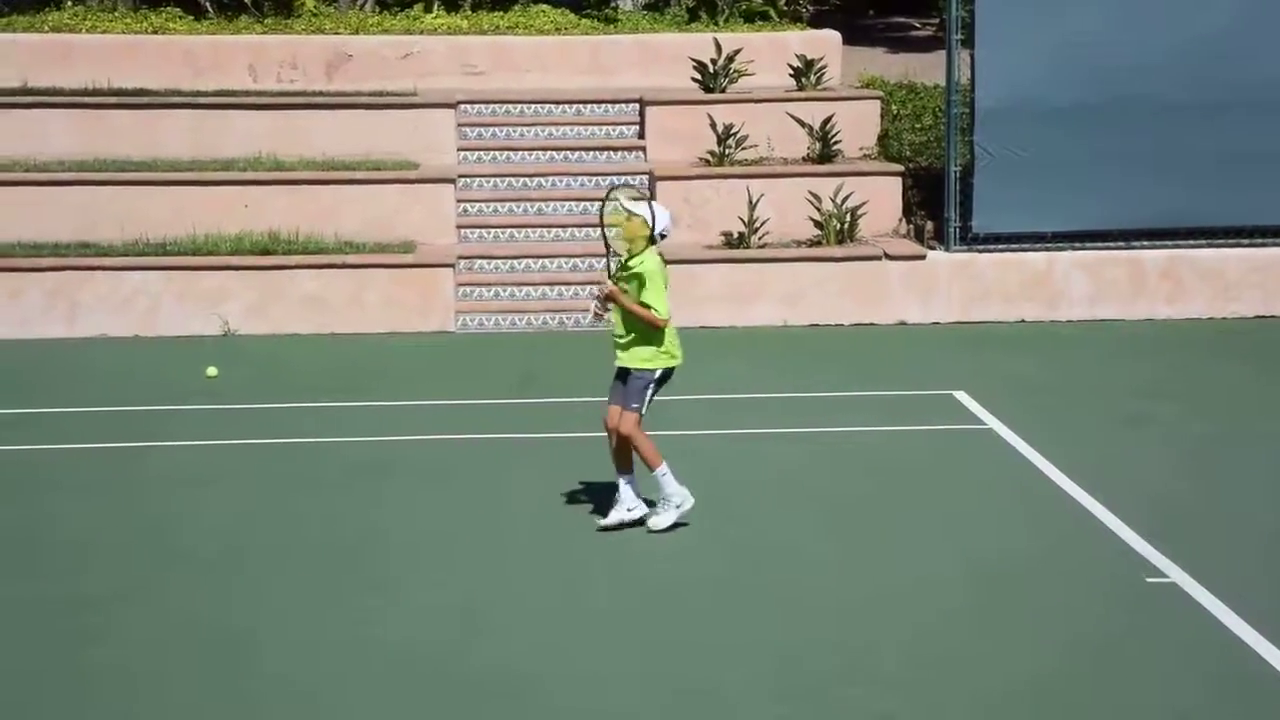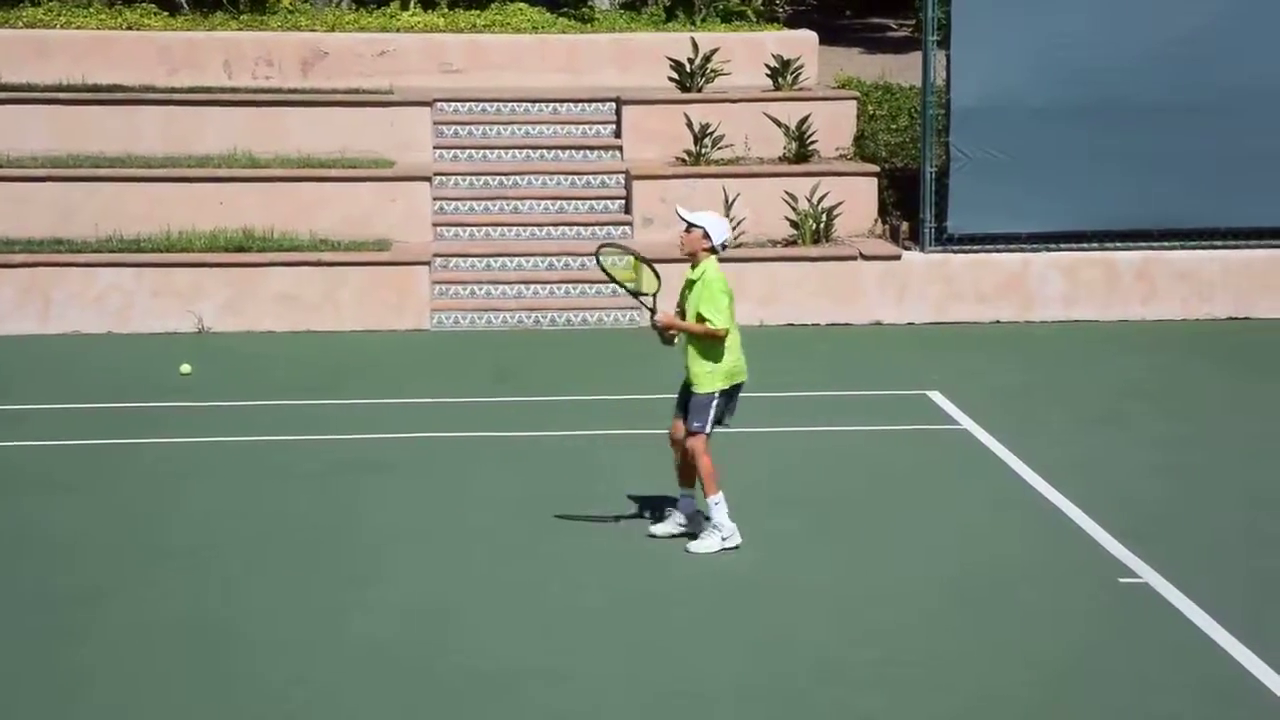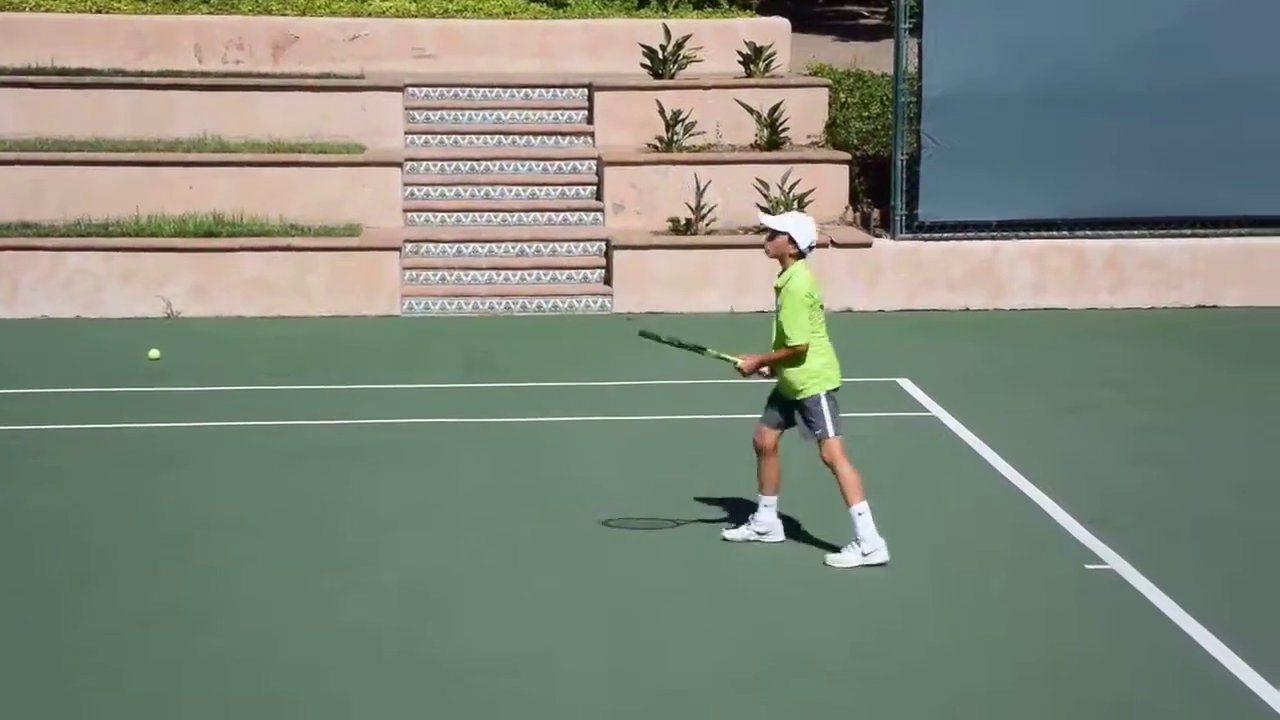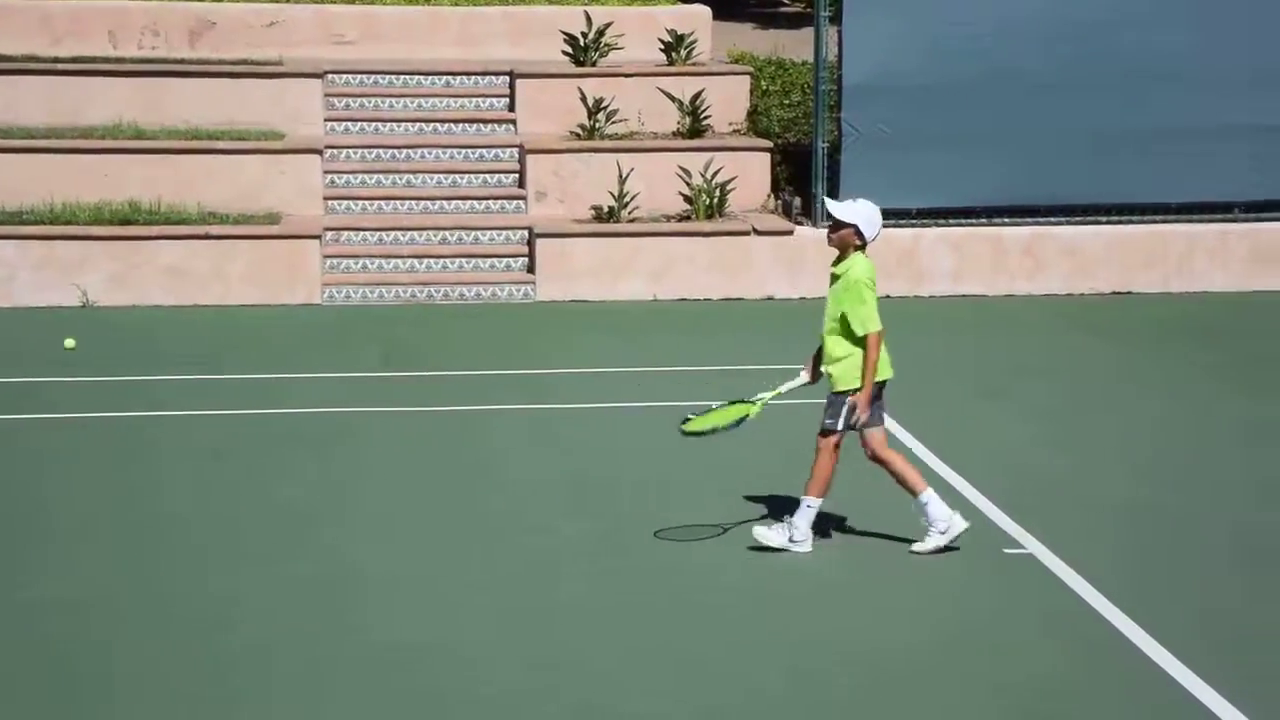
dt=0.4s
person 1, frame 1
left shoulder: (650, 268)
right shoulder: (628, 262)
left elbow: (660, 320)
right elbow: (614, 298)
left wrist: (620, 299)
right wrist: (604, 302)
left hip: (652, 357)
right hip: (630, 355)
left knee: (628, 427)
right knee: (612, 424)
left ankle: (674, 495)
right ankle: (630, 502)
person 1, frame 2
left shoulder: (713, 278)
right shoulder: (692, 275)
left elbow: (719, 329)
left wrist: (675, 324)
right wrist: (668, 325)
left hip: (717, 373)
right hip: (698, 371)
left knee: (696, 447)
right knee: (678, 436)
left ankle: (722, 527)
right ankle: (686, 513)
person 1, frame 3
left shoulder: (797, 285)
right shoulder: (788, 279)
left elbow: (800, 345)
left wrist: (757, 361)
right wrist: (768, 361)
left hip: (815, 381)
right hip: (793, 379)
left knee: (833, 455)
right knee: (764, 441)
left ankle: (868, 543)
right ankle: (765, 523)
person 1, frame 4
left shoulder: (859, 276)
right shoulder: (844, 268)
left elbow: (873, 336)
left wrist: (864, 391)
right wrist: (819, 355)
left hip: (857, 378)
right hip: (856, 373)
left knee: (826, 445)
right knee: (875, 449)
left ankle: (798, 531)
right ankle: (943, 518)
